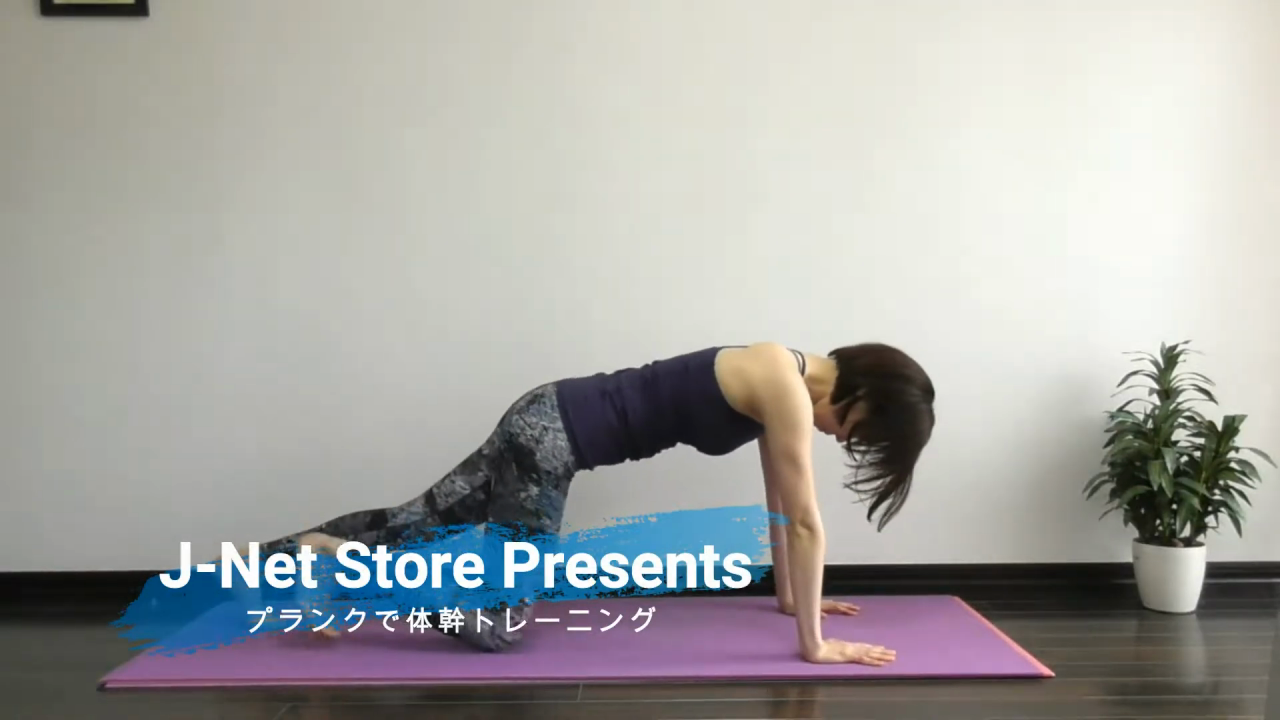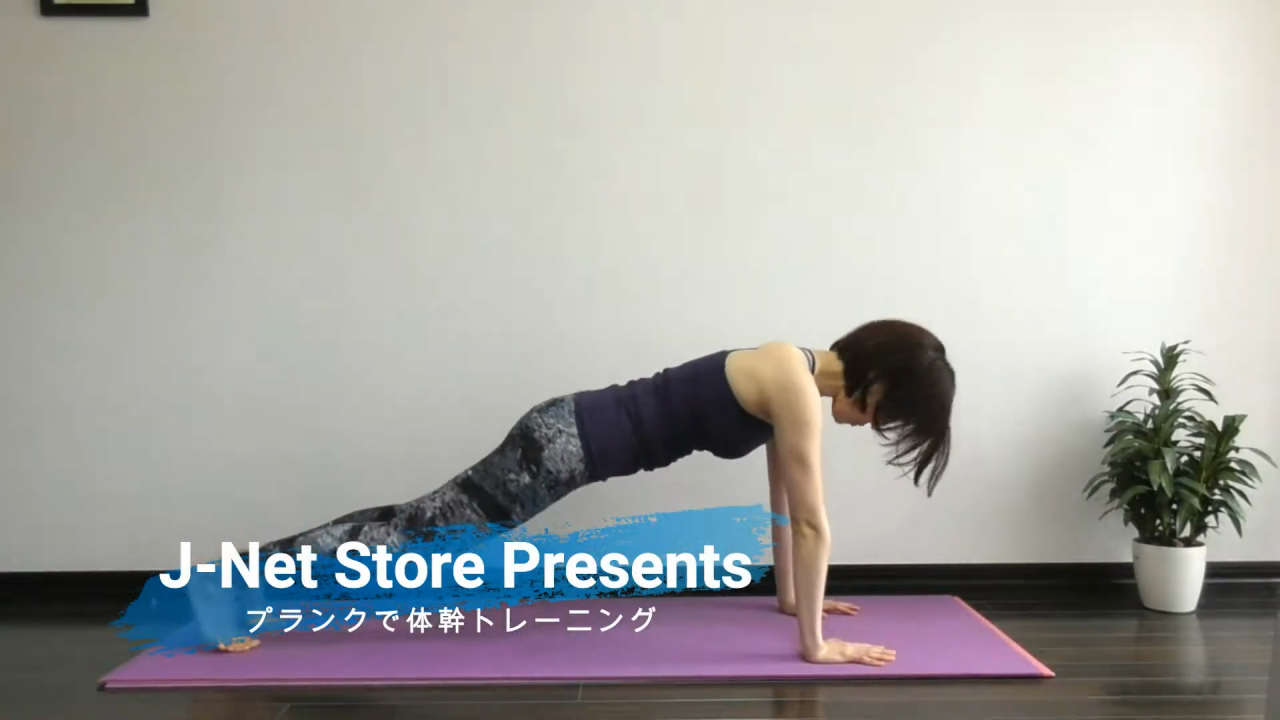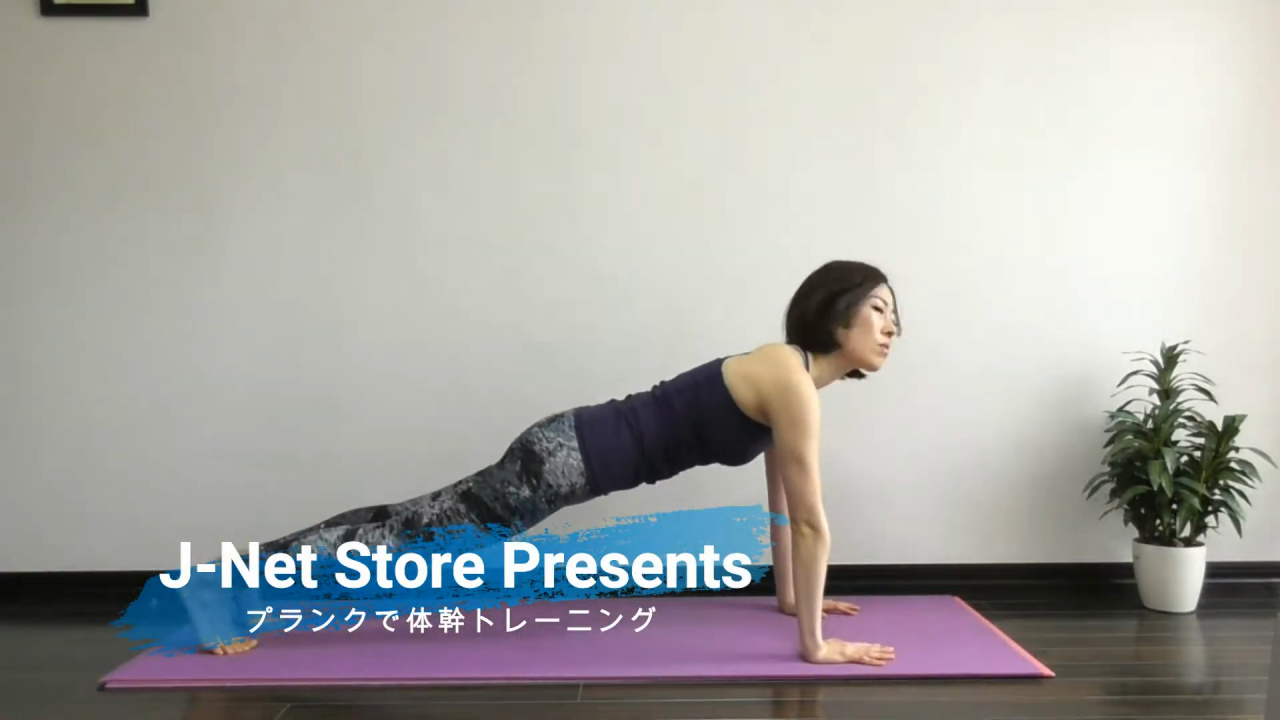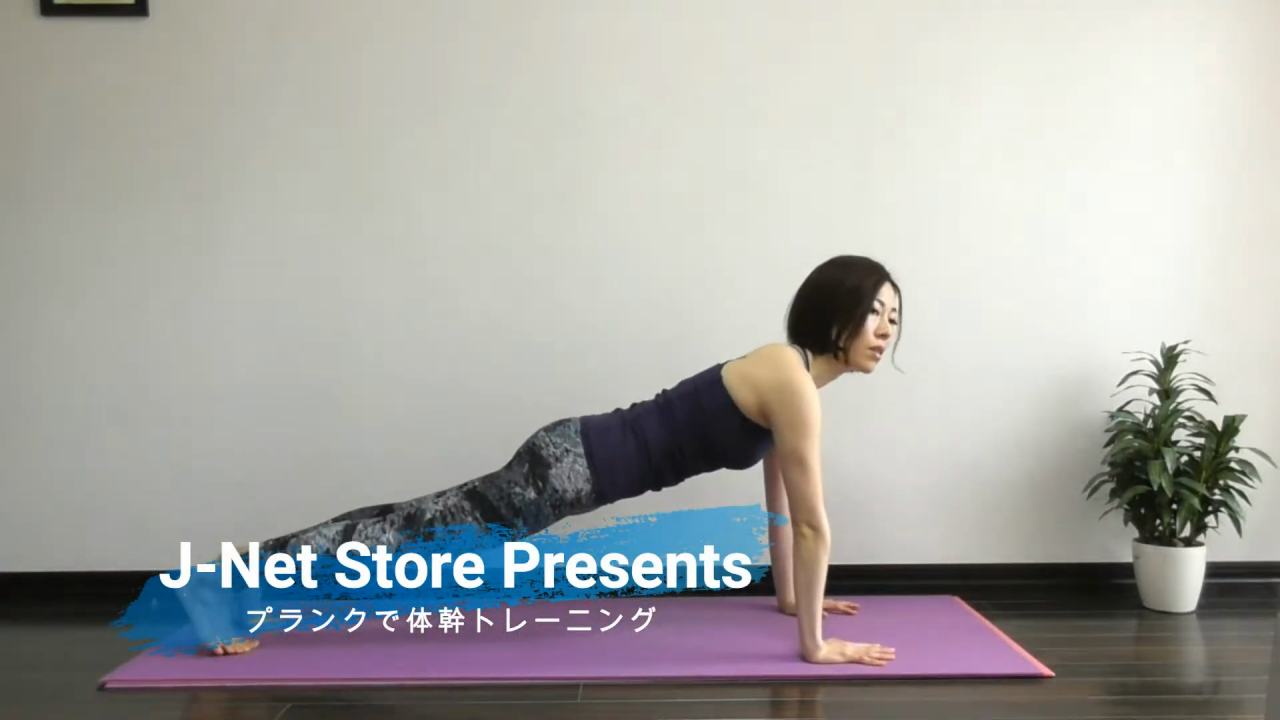
dt=0.5s
person 1, frame 1
left shoulder: (782, 380)
right shoulder: (787, 389)
left elbow: (778, 504)
right elbow: (803, 523)
left wrist: (789, 596)
right wrist: (815, 643)
left hip: (551, 425)
right hip: (549, 436)
left knee: (420, 525)
right knee: (493, 620)
right ankle: (326, 561)
person 1, frame 2
left shoulder: (794, 375)
right shoulder: (795, 388)
left elbow: (783, 505)
right elbow: (812, 522)
left wrist: (789, 596)
right wrist: (815, 643)
left hip: (575, 434)
right hip: (565, 444)
left knee: (421, 527)
right knee: (415, 535)
person 1, frame 3
left shoulder: (786, 374)
right shoulder: (793, 384)
left elbow: (779, 499)
right elbow: (810, 521)
left wrist: (789, 595)
right wrist: (815, 641)
left hip: (574, 451)
right hip: (563, 460)
left knee: (404, 528)
right knee: (400, 538)
person 1, frame 4
left shoulder: (787, 371)
right shoulder: (793, 383)
left elbow: (778, 499)
right elbow: (810, 522)
left wrist: (790, 596)
right wrist: (816, 643)
left hip: (582, 457)
right hip: (572, 469)
left knee: (409, 524)
right knee: (402, 534)
